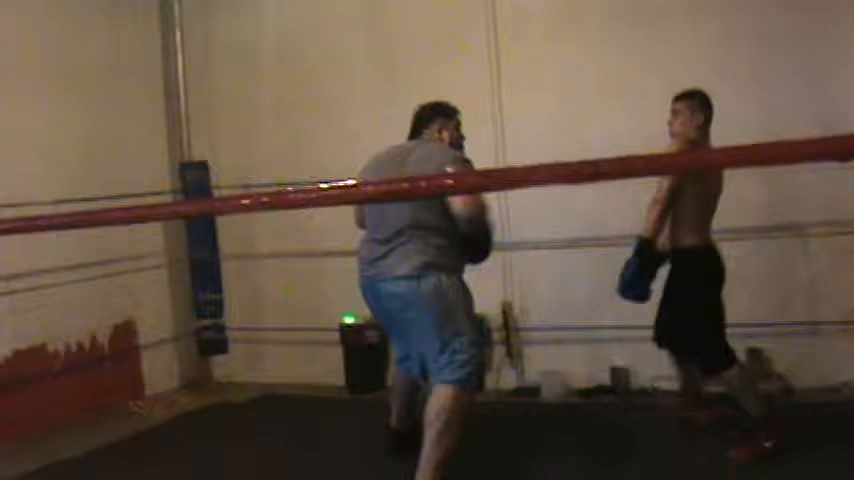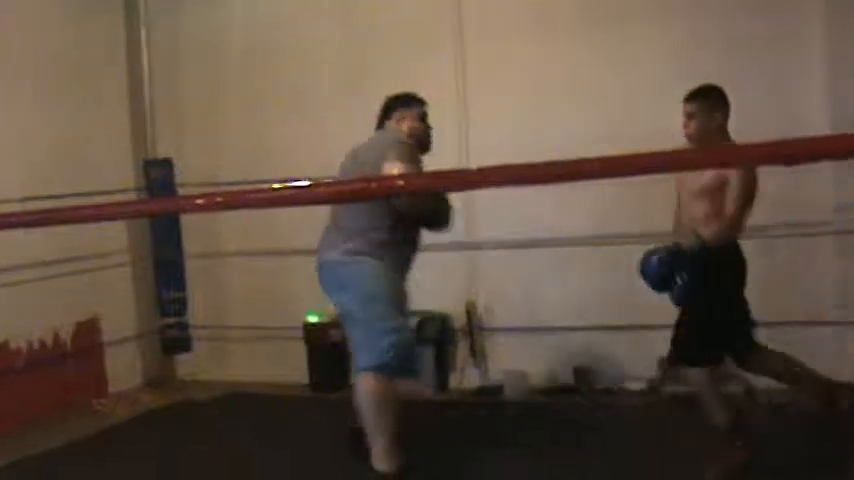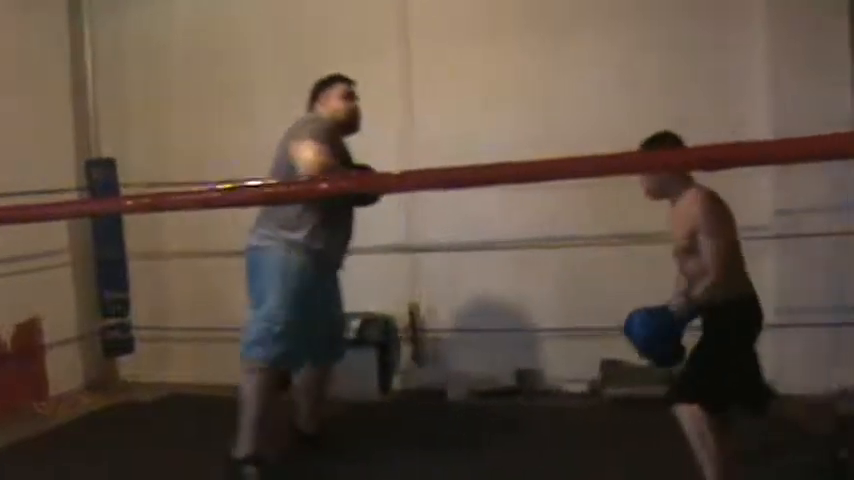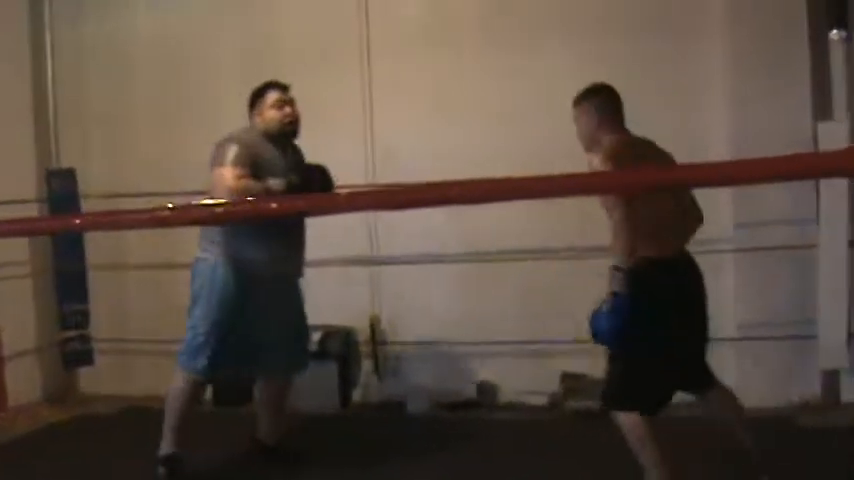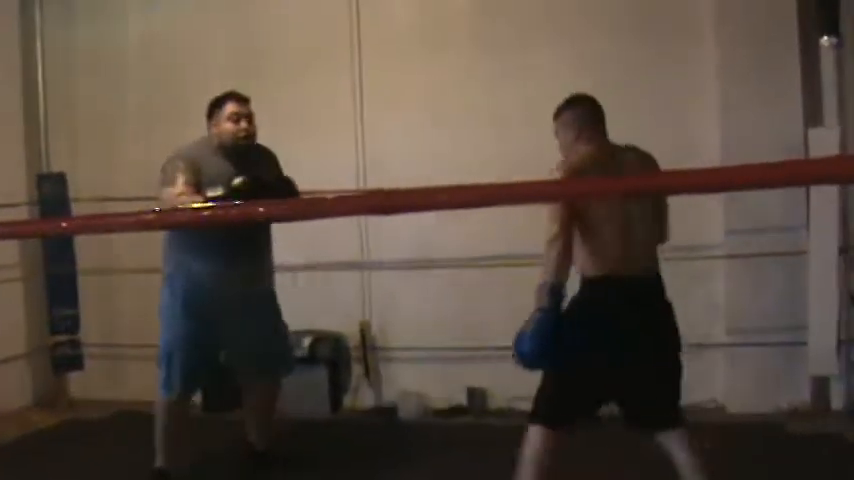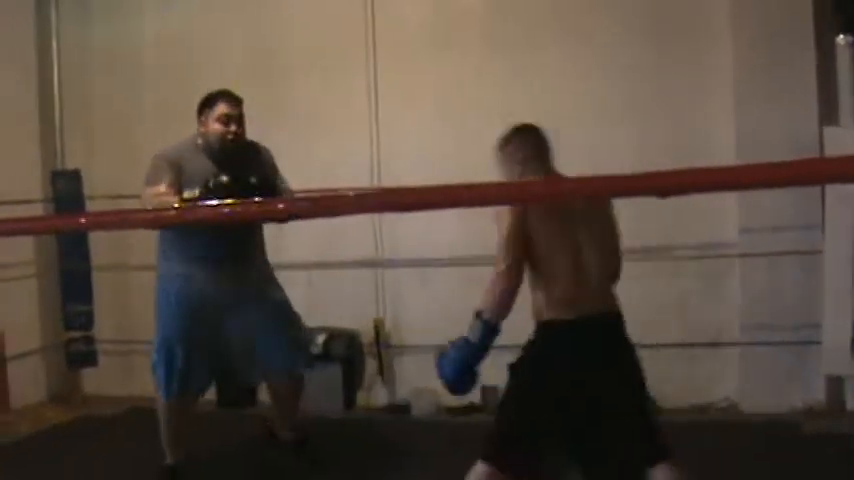
dt=0.2s
person 1, frame 1
left shoulder: (376, 162)
right shoulder: (448, 159)
left elbow: (361, 218)
right elbow: (468, 211)
right wrist: (476, 239)
left hip: (375, 277)
right hip: (424, 276)
left knee: (415, 354)
right knee: (455, 371)
left ankle: (399, 427)
person 1, frame 2
left shoulder: (364, 152)
right shoulder: (395, 147)
right elbow: (405, 195)
left wrist: (427, 206)
right wrist: (437, 207)
left hip: (350, 261)
right hip: (362, 264)
left knee: (382, 353)
right knee: (383, 356)
left ankle: (378, 438)
person 1, frame 3
left shoulder: (332, 138)
right shoulder: (313, 128)
right elbow: (313, 168)
left hip: (315, 258)
right hip: (286, 252)
left knee: (320, 350)
right knee: (268, 349)
left ankle: (308, 430)
person 1, frame 4
left shoulder: (291, 152)
right shoulder: (239, 144)
left elbow: (302, 198)
right elbow: (226, 190)
left wrist: (314, 187)
right wrist: (280, 188)
left hip: (279, 275)
right hip: (228, 268)
left knee: (279, 362)
right knee: (200, 359)
left ankle: (268, 442)
person 1, frame 5
left shoulder: (263, 159)
right shoulder: (186, 159)
left elbow: (287, 203)
right elbow: (171, 205)
left wrist: (283, 196)
right wrist: (224, 198)
left hip: (251, 286)
right hip: (195, 287)
left knee: (266, 369)
right knee: (177, 380)
left ankle: (260, 448)
person 1, frame 6
left shoulder: (256, 155)
right shoulder: (172, 159)
right elbow: (153, 206)
left wrist: (271, 196)
right wrist: (201, 199)
left hip: (249, 283)
right hip: (186, 286)
left knee: (287, 358)
right knee: (176, 381)
left ankle: (287, 436)
person 2, frame 1
left shoulder: (686, 150)
left elbow: (661, 202)
left wrist: (640, 254)
right wrist: (655, 255)
left hip: (694, 264)
right hip: (689, 261)
left knee: (713, 355)
right knee: (675, 341)
left ankle: (761, 429)
right ankle: (694, 406)
person 2, frame 2
left shoulder: (736, 161)
left elbow: (731, 220)
right elbow: (682, 213)
left wrist: (690, 249)
right wrist: (676, 252)
left hip: (717, 265)
right hip: (700, 263)
left knee: (688, 355)
right knee: (740, 348)
left ankle: (733, 440)
person 2, frame 3
left shoulder: (701, 205)
right shoulder: (681, 208)
left elbow: (717, 275)
left wrist: (676, 313)
right wrist: (676, 306)
left hip: (730, 316)
right hip: (735, 312)
left knee: (685, 396)
right knee: (758, 399)
person 2, frame 4
left shoulder: (605, 157)
right shoulder: (653, 154)
left elbow: (622, 221)
right elbow: (693, 218)
left wrist: (618, 287)
left hip: (650, 282)
right hip: (683, 275)
left knee: (623, 400)
right knee: (701, 381)
person 2, frame 5
left shoulder: (573, 168)
right shoulder: (644, 162)
left elbow: (560, 238)
left wrist: (544, 312)
left hip: (601, 305)
right hip: (650, 298)
left knee: (548, 417)
right knee: (665, 422)
person 2, frame 6
left shoulder: (522, 201)
right shoulder: (596, 196)
left elbow: (505, 280)
left wrist: (474, 341)
left hip: (558, 342)
right hip: (608, 335)
